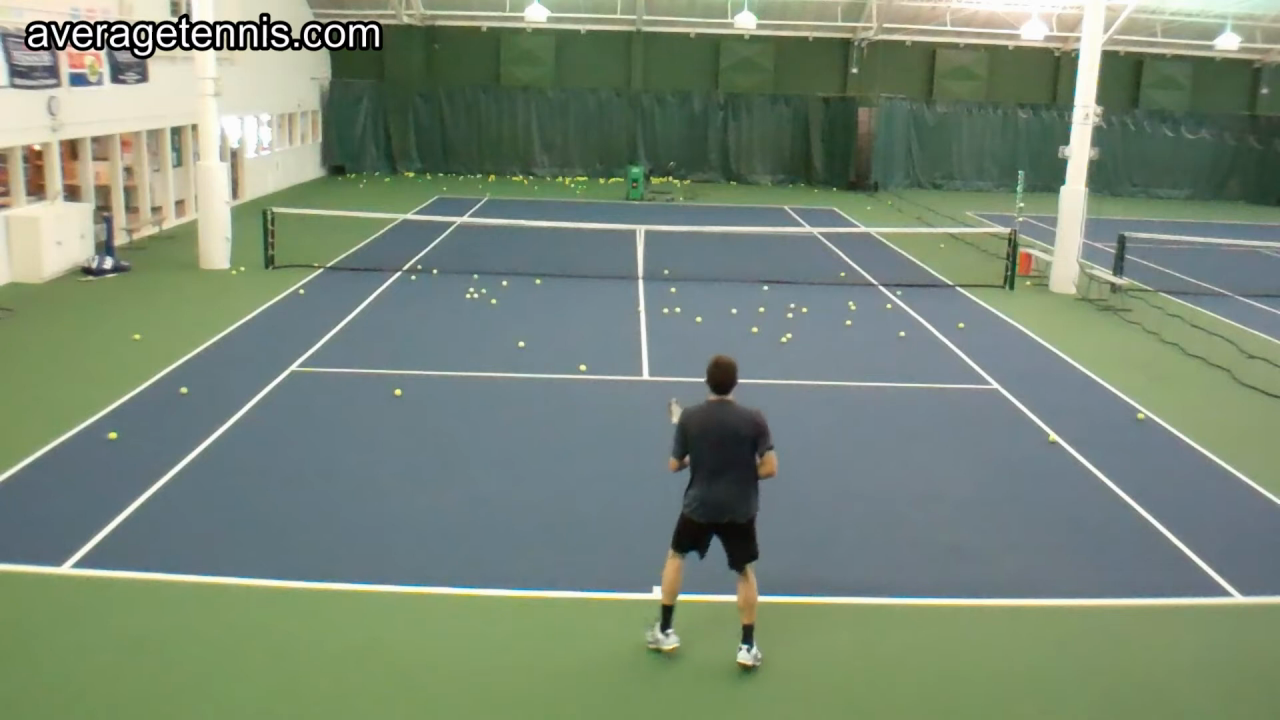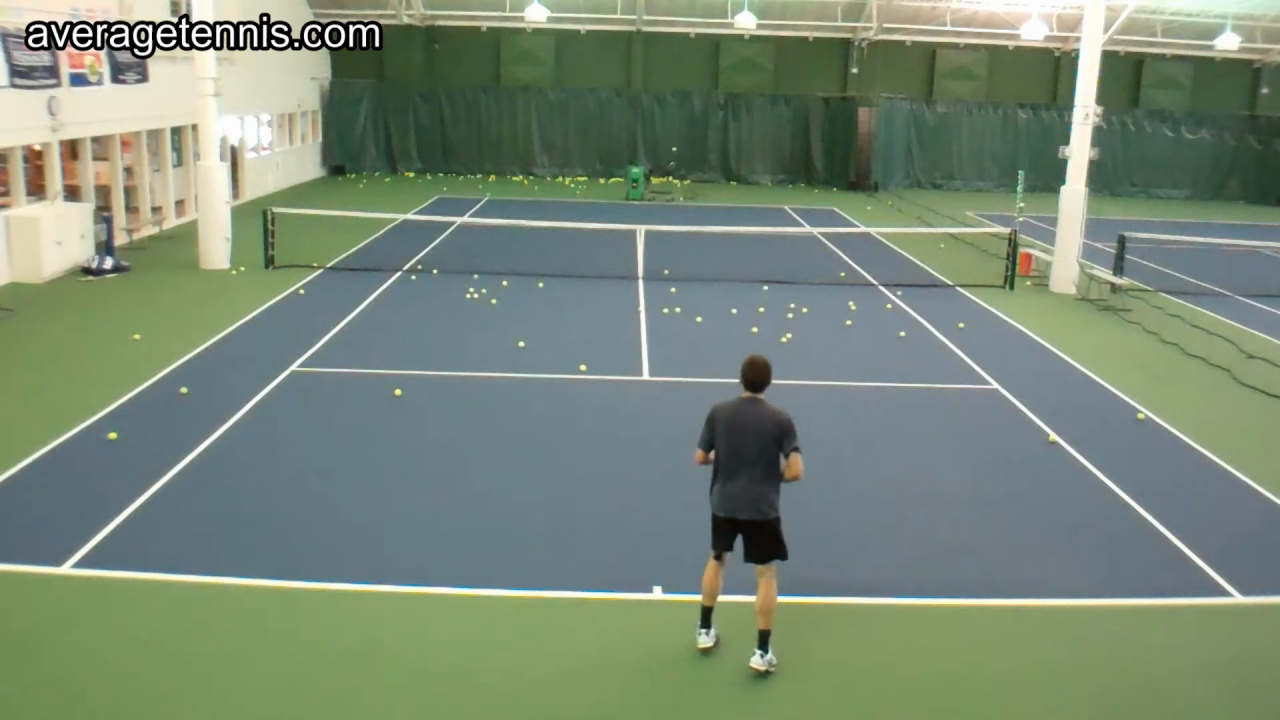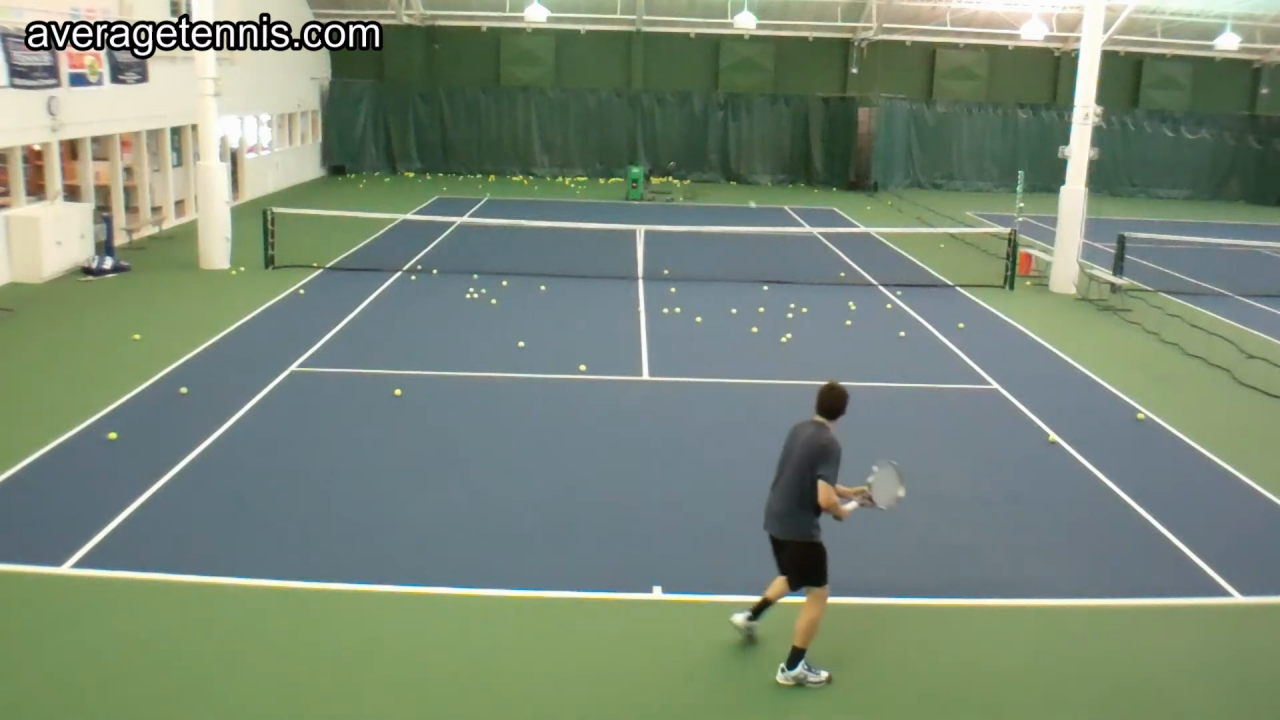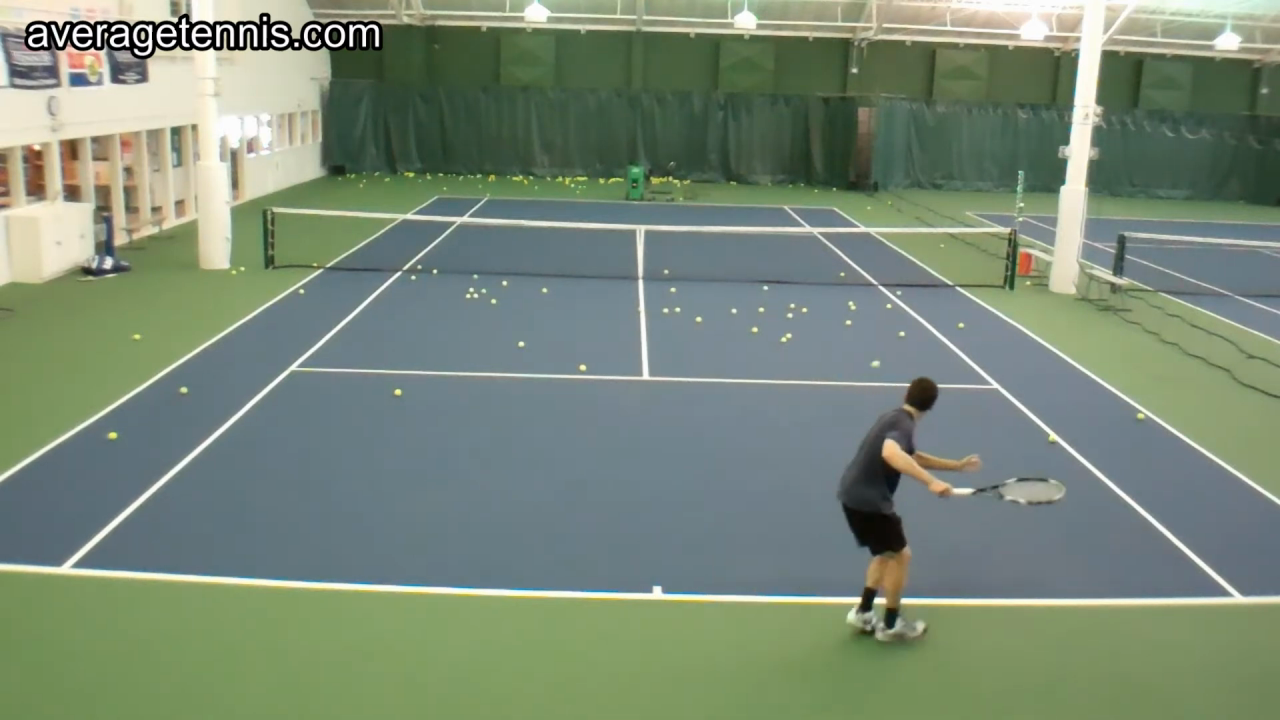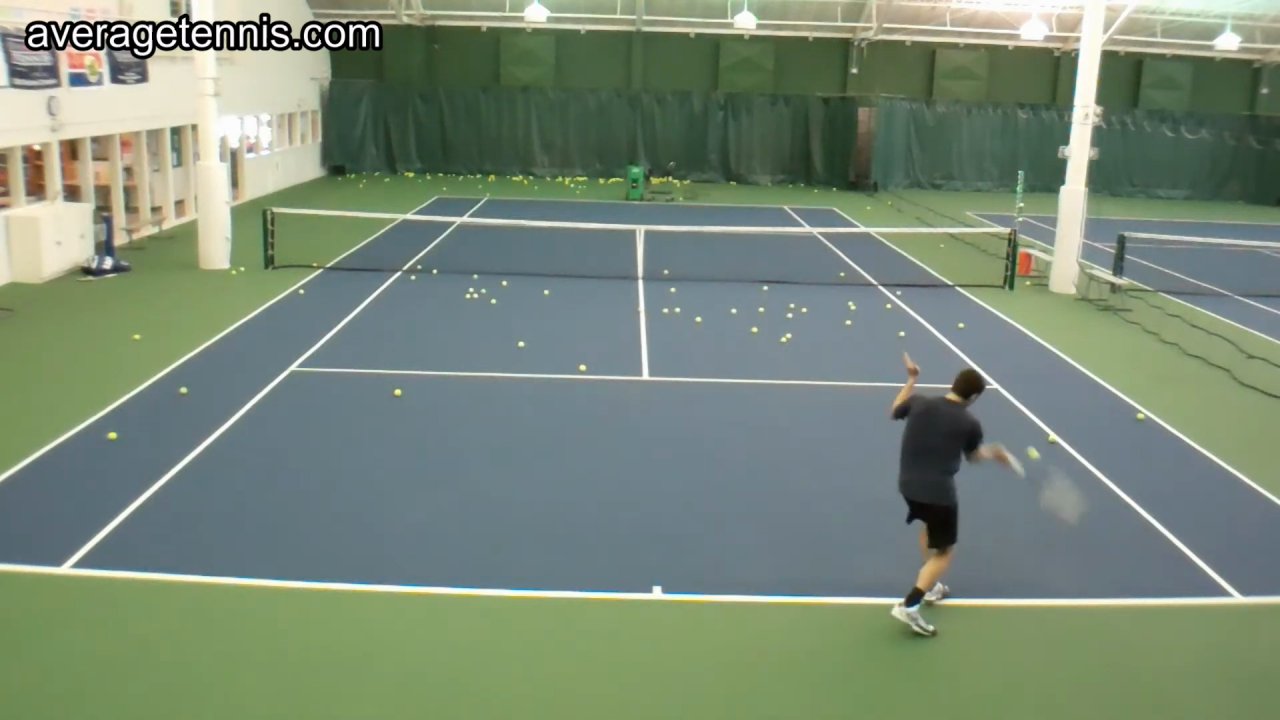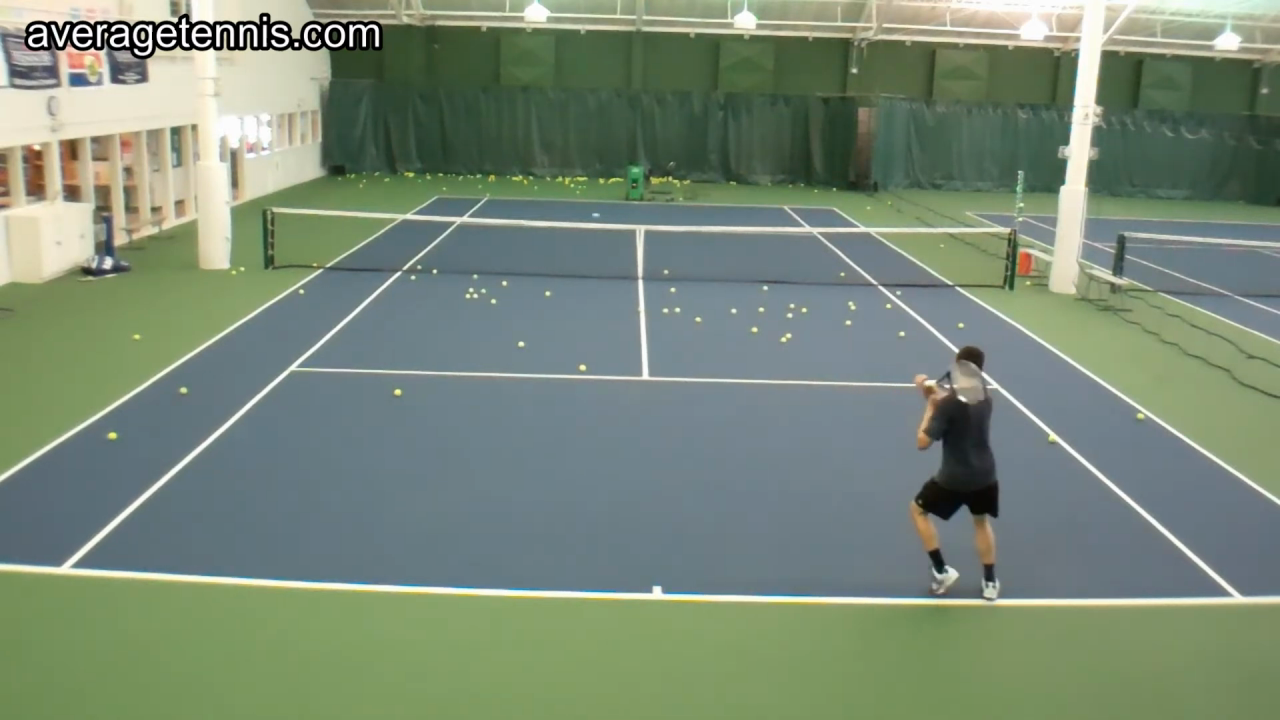
dt=0.5s
person 1, frame 1
left shoulder: (690, 417)
right shoulder: (754, 419)
left elbow: (675, 465)
right elbow: (769, 468)
right wrist: (745, 473)
left hip: (699, 506)
right hip: (740, 509)
left knee: (675, 557)
right knee: (745, 572)
left ankle: (665, 631)
right ankle: (748, 647)
person 1, frame 2
left shoulder: (719, 413)
right shoulder: (781, 420)
left elbow: (700, 458)
right elbow: (795, 471)
right wrist: (771, 477)
left hip: (724, 504)
right hip: (762, 508)
left knee: (717, 560)
right knee: (767, 573)
left ankle: (705, 631)
right ankle: (762, 653)
person 1, frame 3
left shoulder: (798, 430)
right shoulder: (829, 444)
right elbow: (825, 499)
left wrist: (850, 492)
right wrist: (841, 511)
left hip: (776, 518)
right hip: (799, 527)
left knee: (793, 576)
right knee: (818, 594)
left ankle: (749, 617)
right ankle: (792, 668)
person 1, frame 4
left shoulder: (895, 419)
right shoulder: (903, 424)
left elbow: (913, 457)
right elbow: (890, 453)
left wrist: (958, 465)
right wrist: (930, 481)
left hip: (853, 493)
right hip: (867, 499)
left knee: (886, 551)
right knee: (901, 556)
left ankle: (862, 612)
right ankle: (891, 625)
person 1, frame 5
left shoulder: (919, 402)
right shoulder: (969, 423)
left elbow: (894, 412)
right elbow: (973, 456)
left wrist: (911, 380)
right wrist: (994, 453)
left hip: (908, 485)
right hip: (938, 491)
left knee: (930, 524)
right knee: (944, 552)
left ankle: (930, 584)
right ankle: (909, 606)
person 1, frame 6
left shoulder: (949, 403)
right shoulder: (985, 398)
left elbow: (922, 443)
left wrist: (928, 414)
right wrist: (931, 389)
left hip: (954, 478)
right hip: (985, 476)
left knee: (918, 510)
right knee: (982, 520)
left ankle: (942, 571)
right ankle: (990, 582)
